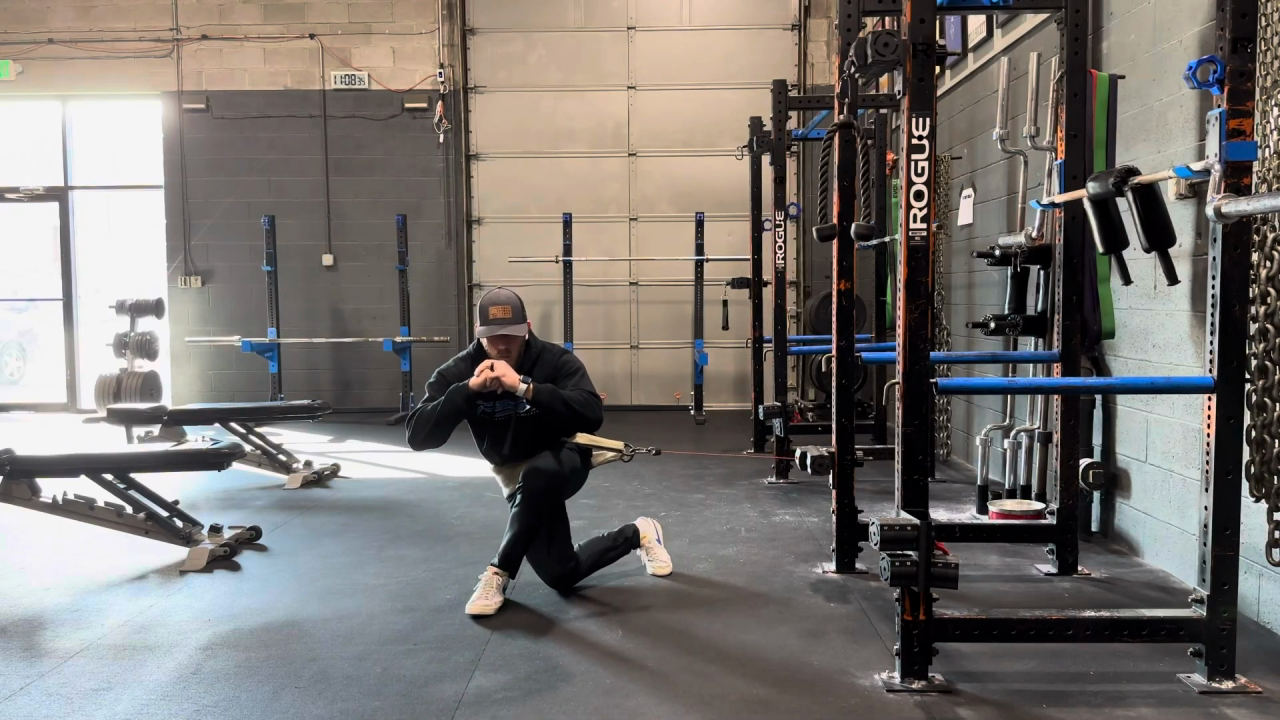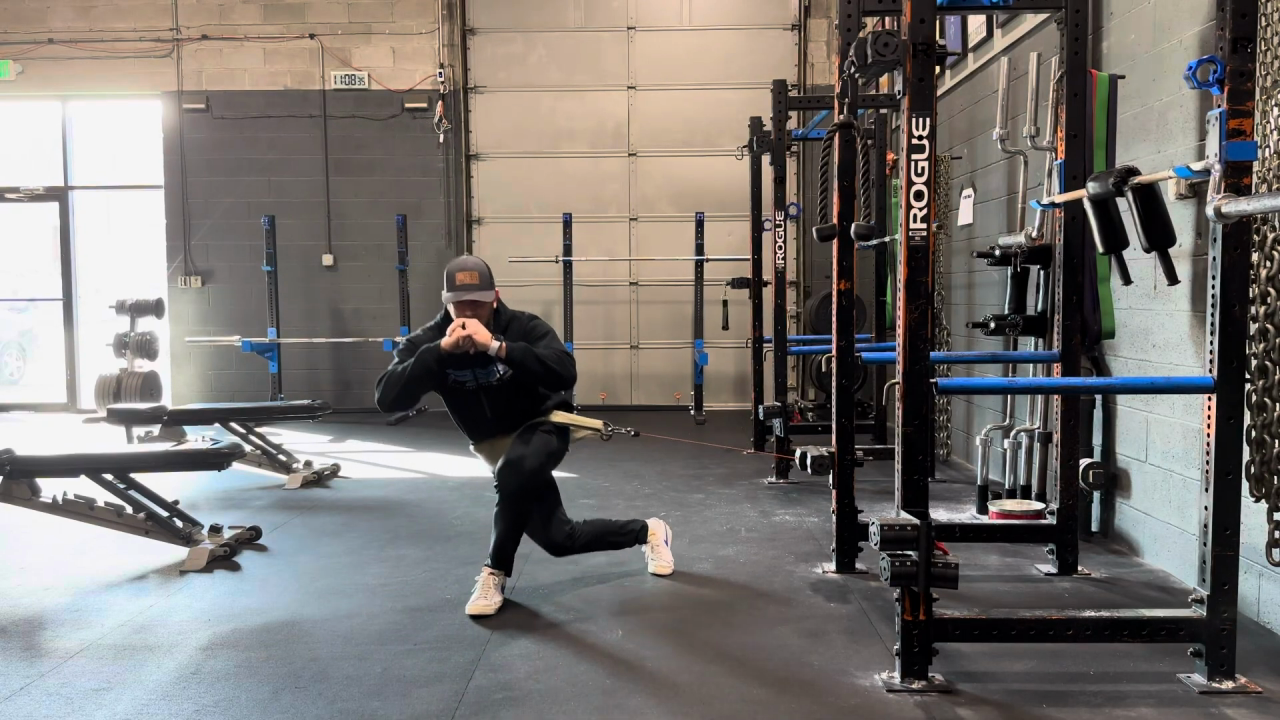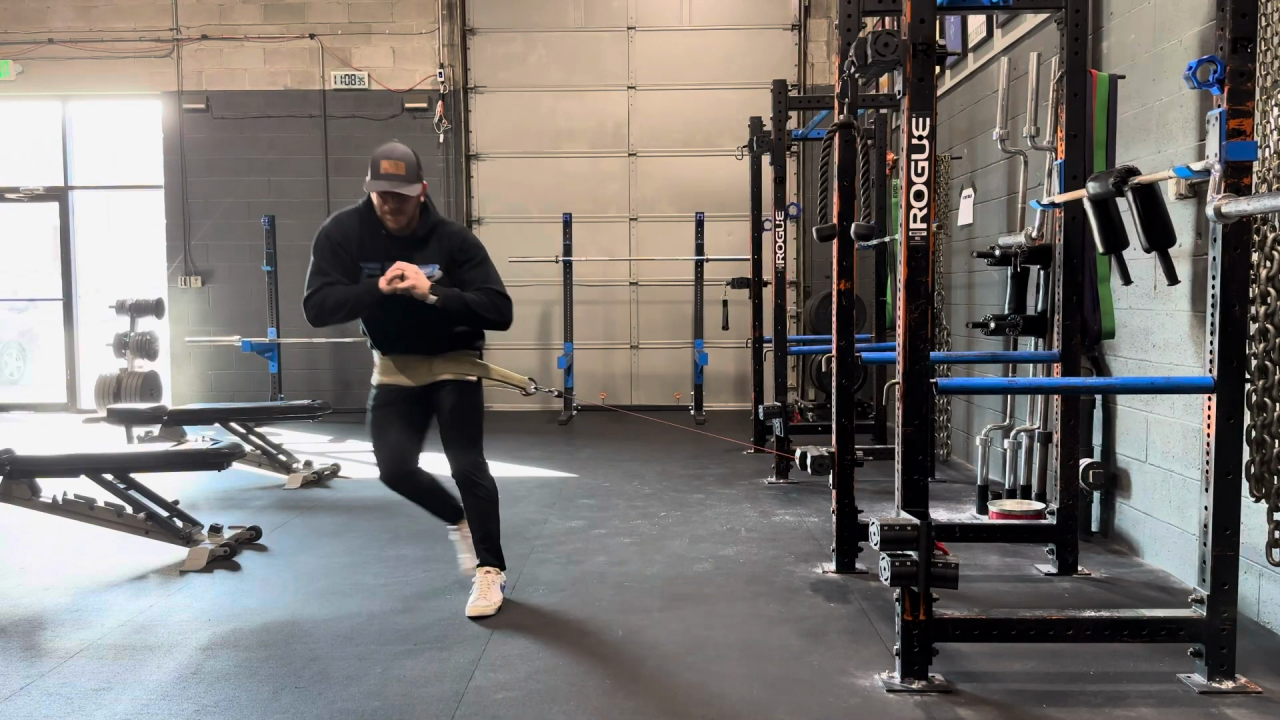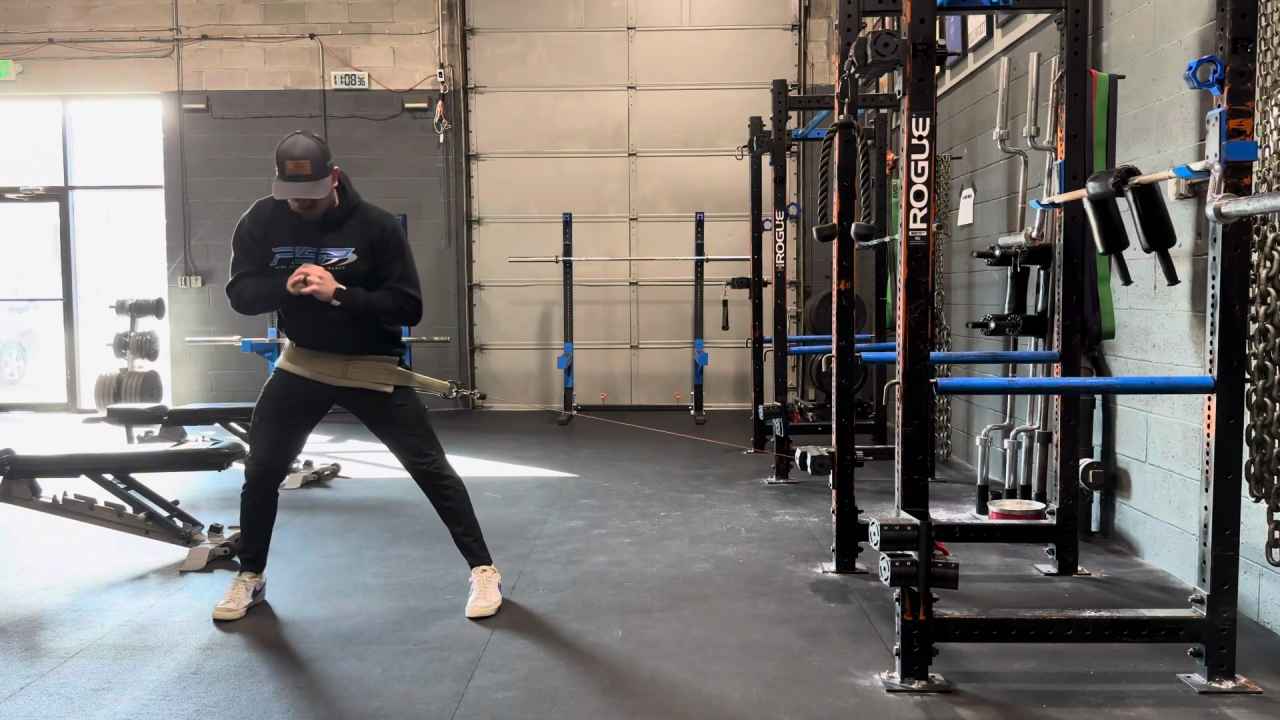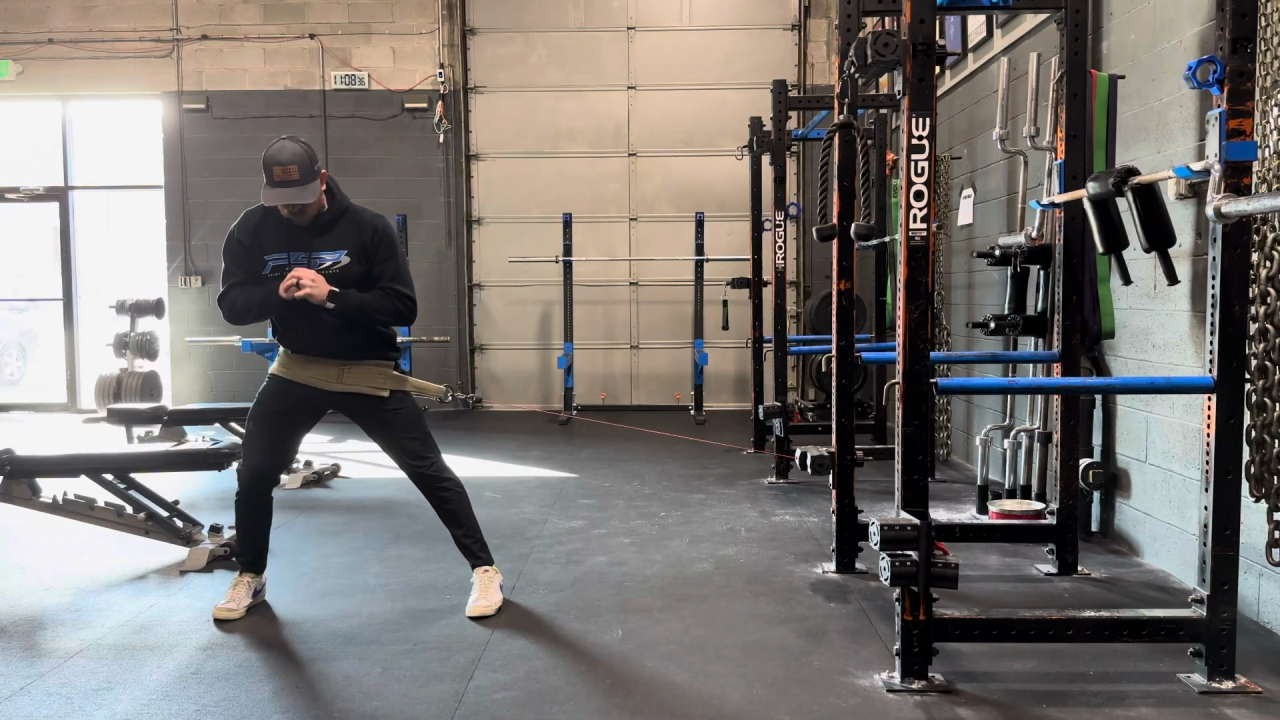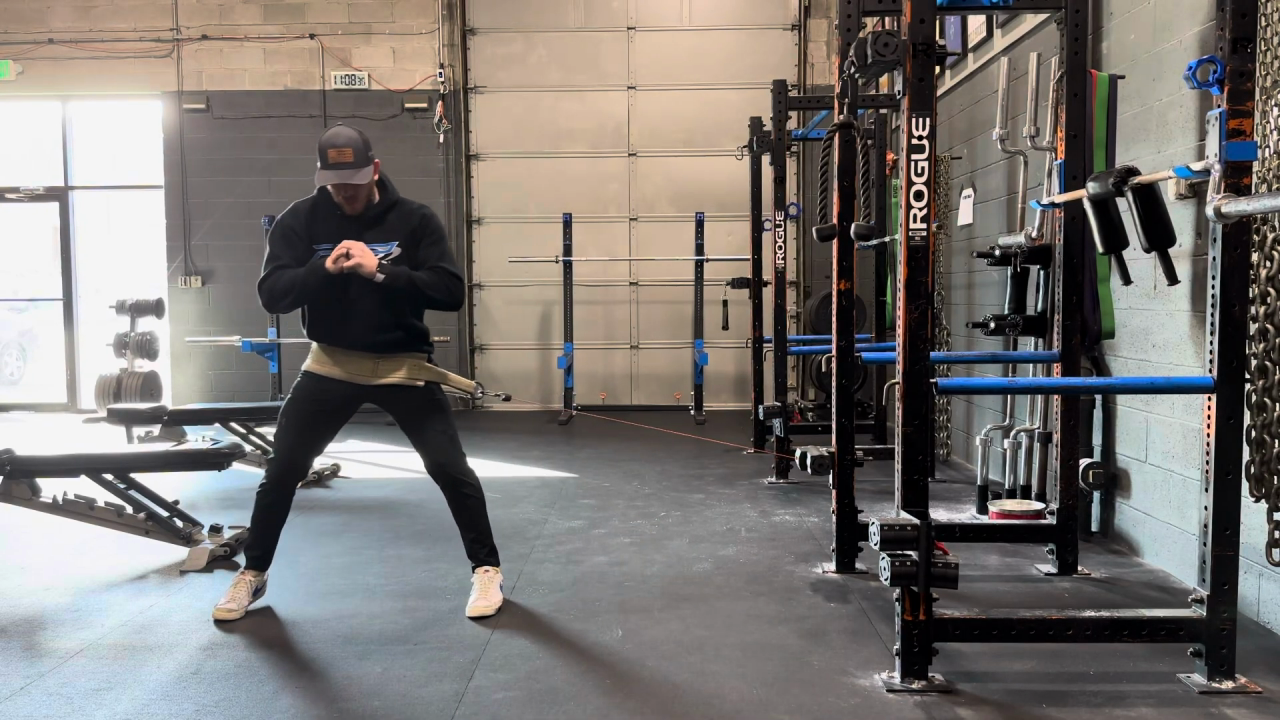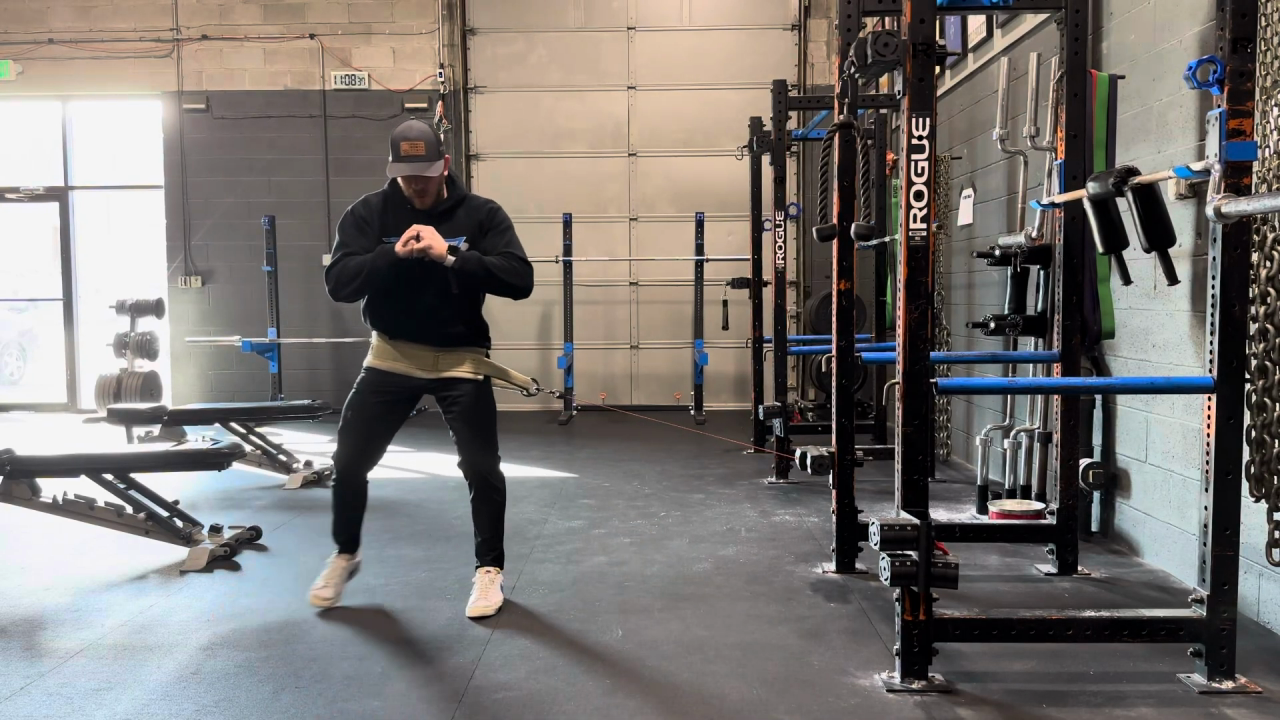
dt=0.4s
person 1, frame 1
left shoulder: (556, 360)
right shoulder: (457, 373)
left elbow: (591, 416)
right elbow: (418, 437)
left wrist: (523, 387)
right wrist: (468, 390)
left hip: (564, 457)
right hip: (516, 476)
left knee: (538, 478)
right knee: (562, 575)
left ankle: (498, 573)
right ankle: (637, 533)
person 1, frame 2
left shoulder: (521, 326)
right shoulder: (425, 343)
left elbow: (564, 375)
right elbow: (387, 398)
left wrist: (497, 347)
right wrist: (440, 350)
left hip: (540, 427)
right hip: (495, 446)
left knee: (514, 475)
right knee: (558, 539)
left ankle: (495, 575)
right ankle: (647, 532)
person 1, frame 3
left shoulder: (453, 239)
right shoulder: (342, 233)
left elbow: (498, 312)
right elbow: (317, 307)
left wrist: (431, 293)
right wrist: (376, 289)
left hip: (451, 362)
right hip: (393, 365)
left knee: (468, 466)
right knee: (395, 471)
left ankle: (490, 571)
right ankle: (460, 521)
person 1, frame 4
left shoulder: (377, 226)
right shoulder: (260, 221)
left elbow: (409, 308)
right elbow: (240, 294)
left wrist: (338, 294)
right wrist: (286, 287)
left hip: (371, 365)
left knee: (430, 467)
right knee: (261, 470)
left ankle: (483, 569)
right ankle: (250, 577)
person 1, frame 5
left shoulder: (367, 228)
right shoulder: (251, 230)
left elbow: (403, 307)
right elbow: (232, 305)
left wrist: (332, 297)
right wrist: (277, 293)
left hip: (368, 370)
right hip: (297, 368)
left knee: (428, 470)
right knee: (254, 473)
left ankle: (484, 569)
right ankle: (249, 577)
person 1, frame 6
left shoulder: (415, 220)
right shoulder: (301, 220)
left elbow: (452, 292)
right elbow: (274, 295)
left wrist: (381, 270)
right wrist: (327, 270)
left hip: (403, 364)
right hip: (331, 362)
left knee: (450, 468)
right knee: (282, 469)
left ankle: (486, 570)
right ankle: (253, 573)
person 1, frame 7
left shoulder: (481, 214)
right shoulder: (368, 213)
left elbow: (519, 281)
right elbow: (338, 284)
left wrist: (448, 256)
right wrist: (394, 253)
left hip: (459, 357)
right hip: (392, 355)
left knee: (480, 467)
right knee: (348, 462)
left ankle: (488, 570)
right ankle: (346, 554)
